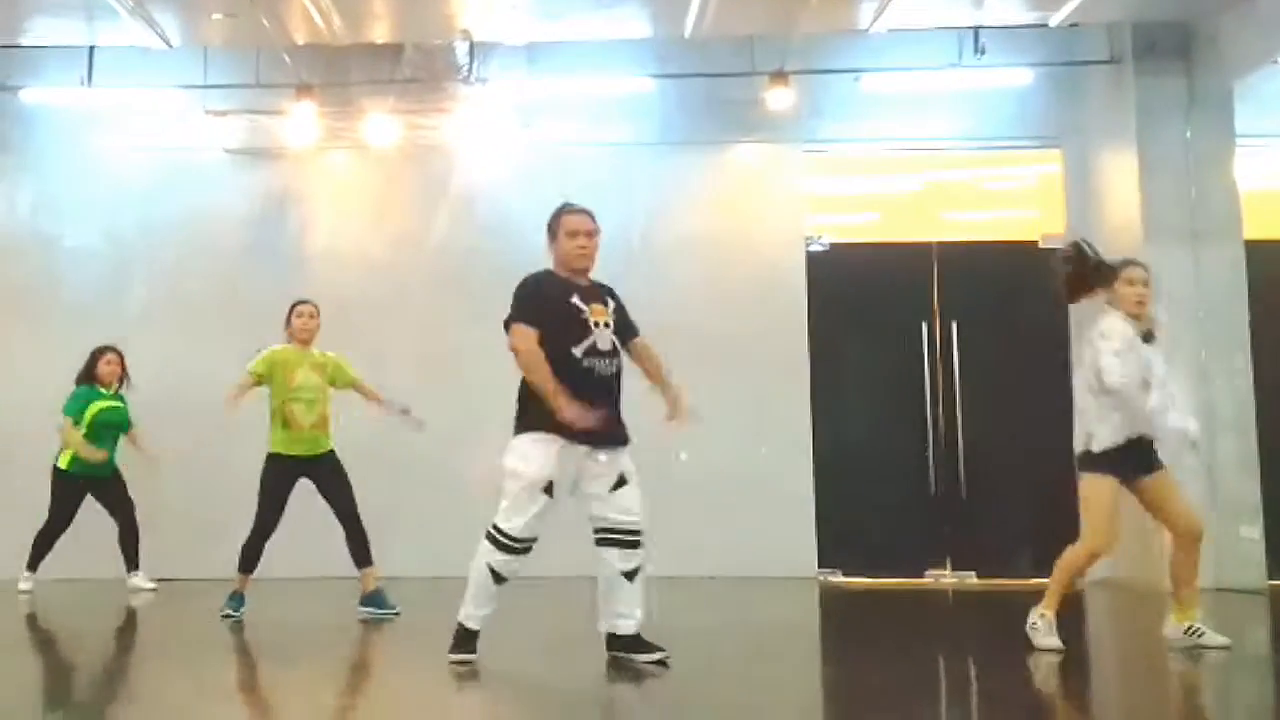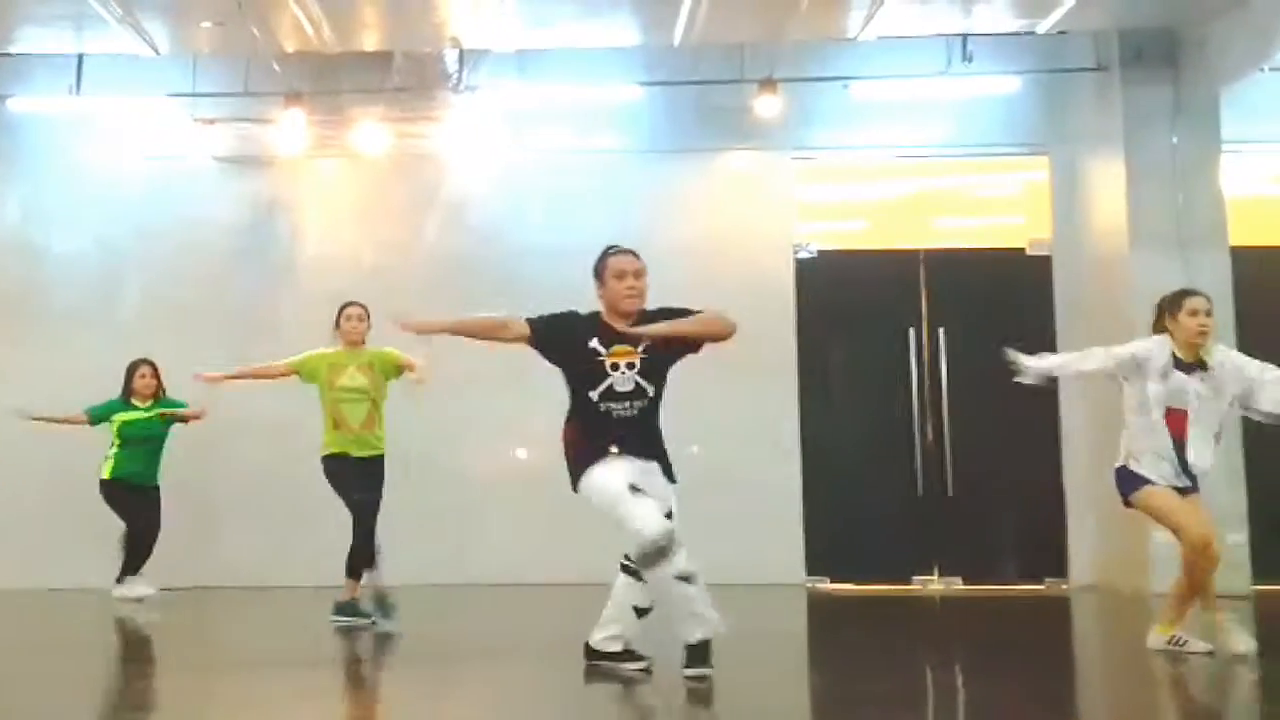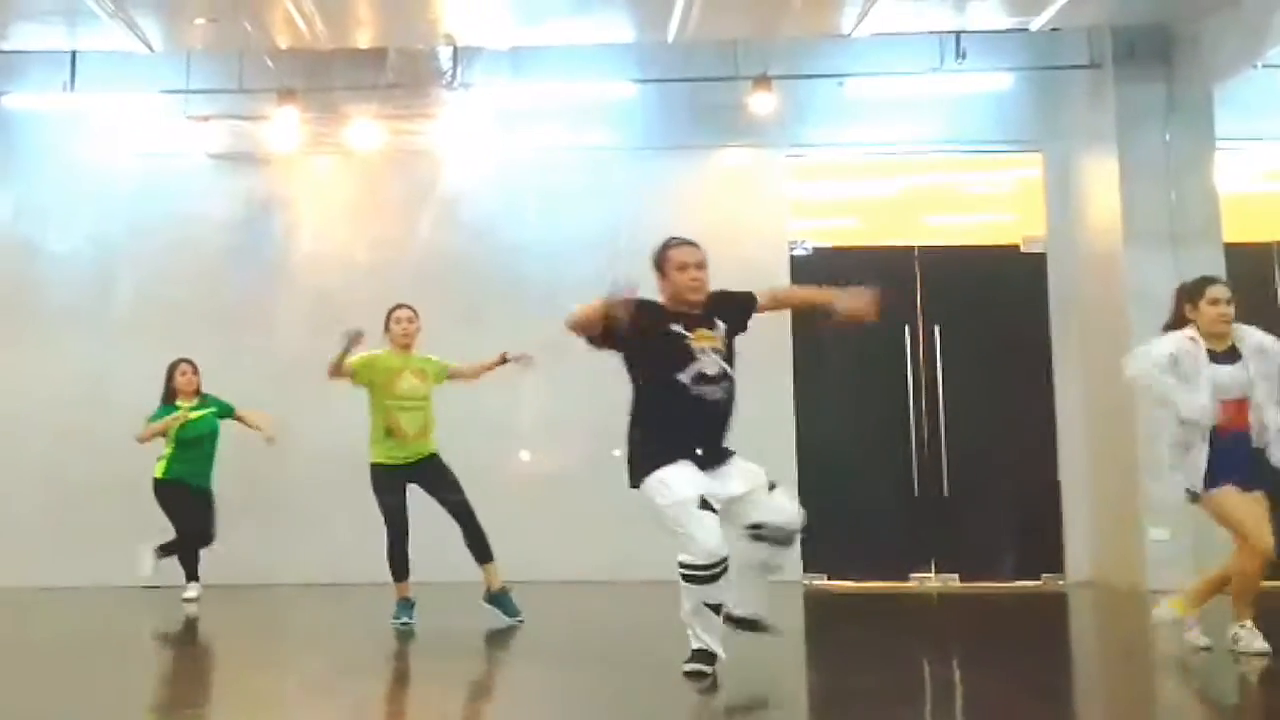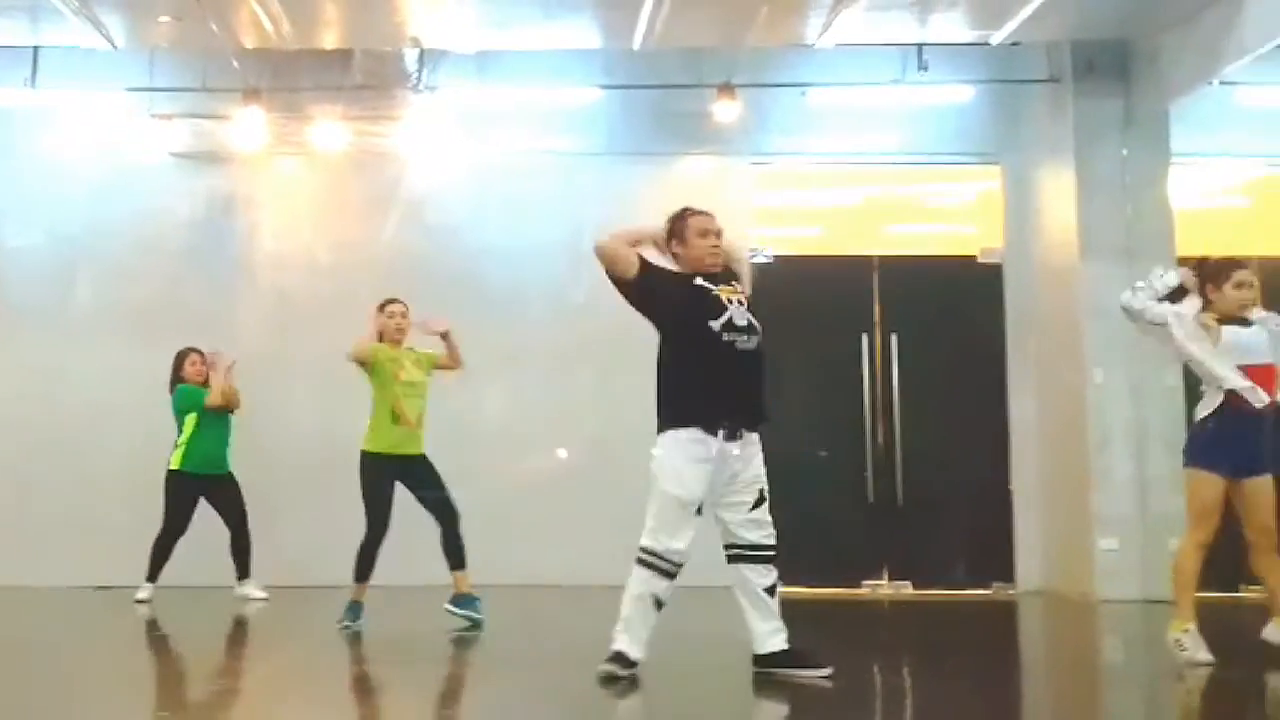
dt=0.5s
person 1, frame 1
left shoulder: (607, 296)
right shoulder: (538, 290)
left elbow: (637, 345)
right elbow: (522, 343)
left wrist: (669, 392)
right wrist: (561, 402)
left hip: (607, 437)
right hip: (546, 432)
left knee: (623, 531)
right knee: (514, 529)
left ankle: (622, 634)
right ankle: (469, 625)
person 1, frame 2
left shoulder: (663, 324)
right shoulder: (569, 327)
left elbow: (725, 327)
right elbow: (507, 327)
left wrist: (668, 331)
right wrist: (436, 327)
left hip: (651, 463)
right hip: (600, 461)
left knee: (644, 561)
right knee: (655, 536)
left ankle: (607, 644)
right ankle: (698, 636)
person 1, frame 3
left shoulder: (717, 309)
right shoulder: (641, 318)
left elbow: (773, 297)
right elbow: (578, 324)
left wrist: (835, 299)
right wrist: (607, 308)
left hip: (715, 456)
right hip: (664, 460)
left knee: (783, 519)
right knee: (705, 550)
left ankle: (740, 607)
right ankle: (704, 647)
person 1, frame 4
left shoulder: (728, 279)
right shoulder: (662, 283)
right elbow: (607, 249)
left wrist: (735, 258)
right wrist: (644, 237)
left hip: (741, 432)
right hip: (688, 429)
left knee: (755, 539)
right knee: (666, 542)
left ankle: (770, 648)
right ankle: (626, 649)
person 2, frame 1
left shoulder: (1149, 331)
right shoulder: (1110, 330)
left elbow: (1156, 389)
right elbow: (1115, 380)
left wrist: (1182, 420)
right wrist: (1167, 414)
left hip: (1138, 447)
right hip: (1102, 445)
left knee: (1190, 529)
right knee: (1097, 542)
left ankle: (1183, 620)
right ankle: (1044, 614)
person 2, frame 2
left shoulder: (1222, 361)
right shoulder: (1149, 352)
right elbow: (1094, 359)
right wrist: (1036, 365)
left hip: (1183, 471)
right hip: (1141, 470)
left knee: (1206, 554)
right knee: (1201, 537)
left ankle: (1168, 629)
right ankle: (1219, 618)
person 2, frame 3
left shoulder: (1248, 340)
right shoulder: (1182, 346)
right elbow: (1139, 365)
right wrist: (1192, 406)
left hip: (1249, 457)
right hip: (1207, 462)
left ankle: (1182, 606)
right ankle: (1242, 624)
person 2, frame 4
right shoulder: (1191, 320)
right elbow: (1133, 303)
right wrist: (1173, 278)
right hip: (1217, 431)
right knee: (1200, 535)
right ankle: (1183, 628)
person 3, frame 1
left shoulder: (329, 362)
right shoulder: (274, 357)
left elbow: (362, 388)
right elbow: (246, 382)
left wrist: (392, 406)
right wrist: (235, 397)
left hip: (323, 455)
right hip: (282, 456)
left knee: (351, 519)
right knee: (264, 526)
left ankle: (371, 593)
right ankle: (238, 594)
person 3, frame 2
left shoulder: (383, 358)
right shoulder: (322, 360)
left elbow: (413, 365)
right elbow: (274, 369)
left wrist: (415, 370)
right wrist: (223, 376)
left hip: (372, 456)
right hip: (338, 455)
left knee: (365, 524)
right knee: (363, 517)
left ankle: (348, 602)
right ankle: (377, 590)
person 3, frame 3
left shoulder: (428, 365)
right shoulder: (374, 361)
left elbow: (466, 372)
right elbow: (334, 372)
left wrist: (502, 360)
right wrist: (346, 350)
left hip: (426, 458)
right hip: (386, 463)
left knee: (466, 515)
right knee: (398, 531)
left ankle: (497, 590)
right ankle: (404, 600)
person 3, frame 4
left shoulder: (417, 356)
right shoulder: (376, 354)
left elbow: (455, 363)
right elbow: (355, 354)
left wrist: (445, 336)
right wrist: (376, 329)
left hip: (413, 454)
right hip: (378, 455)
left knee: (448, 515)
right knee: (377, 529)
left ankle: (462, 594)
right ankle: (356, 602)
person 4, frame 1
left shoulder: (119, 400)
right shoulder: (84, 394)
left elbow: (128, 429)
right elbow: (66, 427)
left wrist: (142, 450)
right wrist: (85, 450)
left hip: (105, 472)
right hip: (71, 471)
left knee: (127, 516)
right knee: (57, 524)
left ankle: (133, 575)
right ankle: (29, 573)
person 4, frame 2
left shoulder: (165, 407)
right shoulder: (116, 406)
left elbow: (199, 413)
right elbow: (81, 417)
left wrist: (182, 414)
right wrist: (43, 417)
left hip: (147, 484)
right hip: (115, 480)
left knee: (147, 531)
right knee: (139, 524)
left ankle: (122, 585)
right ankle: (131, 579)
person 4, frame 3
left shoulder: (210, 404)
right shoulder: (167, 411)
left elbow: (241, 415)
right elbow: (141, 436)
left wrist: (264, 428)
right wrist: (173, 420)
left hip: (199, 482)
right hip: (170, 482)
left knee: (204, 537)
right knee: (189, 530)
left ankle: (155, 553)
right ankle: (192, 582)
person 4, frame 4
left shoulder: (212, 391)
right shoulder: (183, 391)
left elbow: (233, 403)
right elbow: (217, 400)
left wrist: (225, 375)
right wrist: (219, 375)
left hip: (218, 471)
right hip: (184, 472)
left knee: (239, 522)
right knee: (172, 529)
left ankle: (243, 583)
right ankle: (149, 584)
